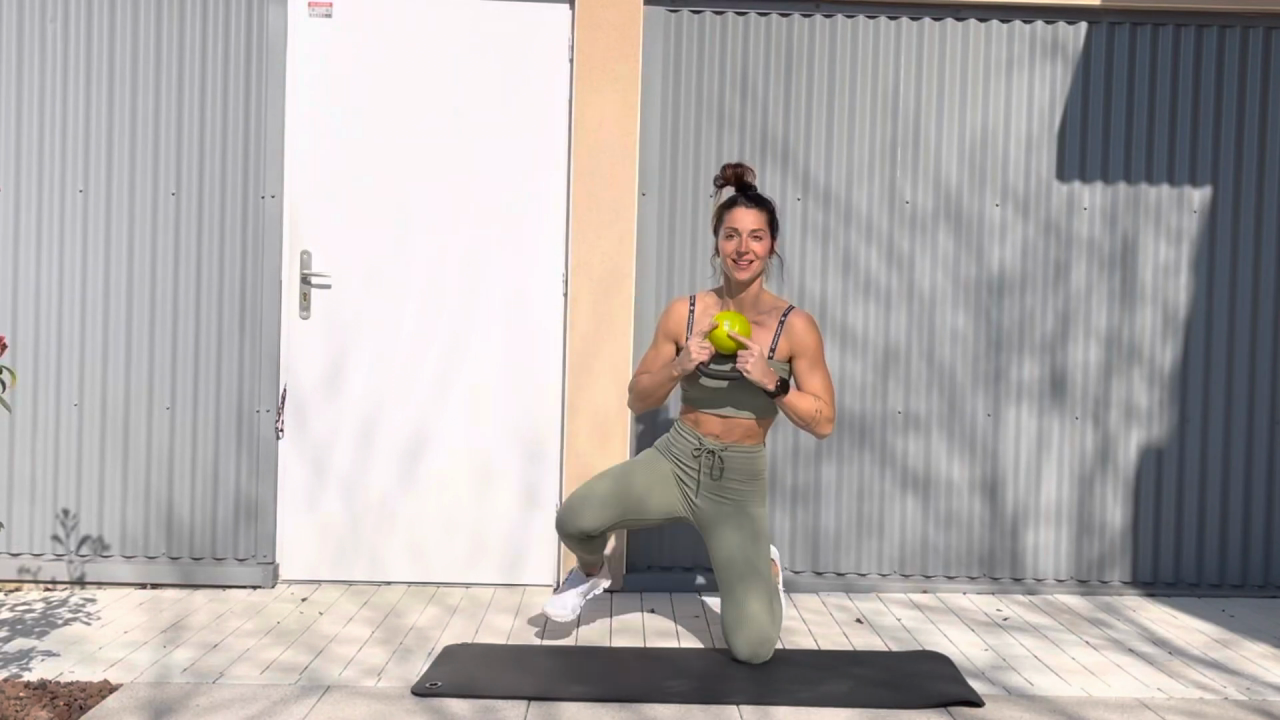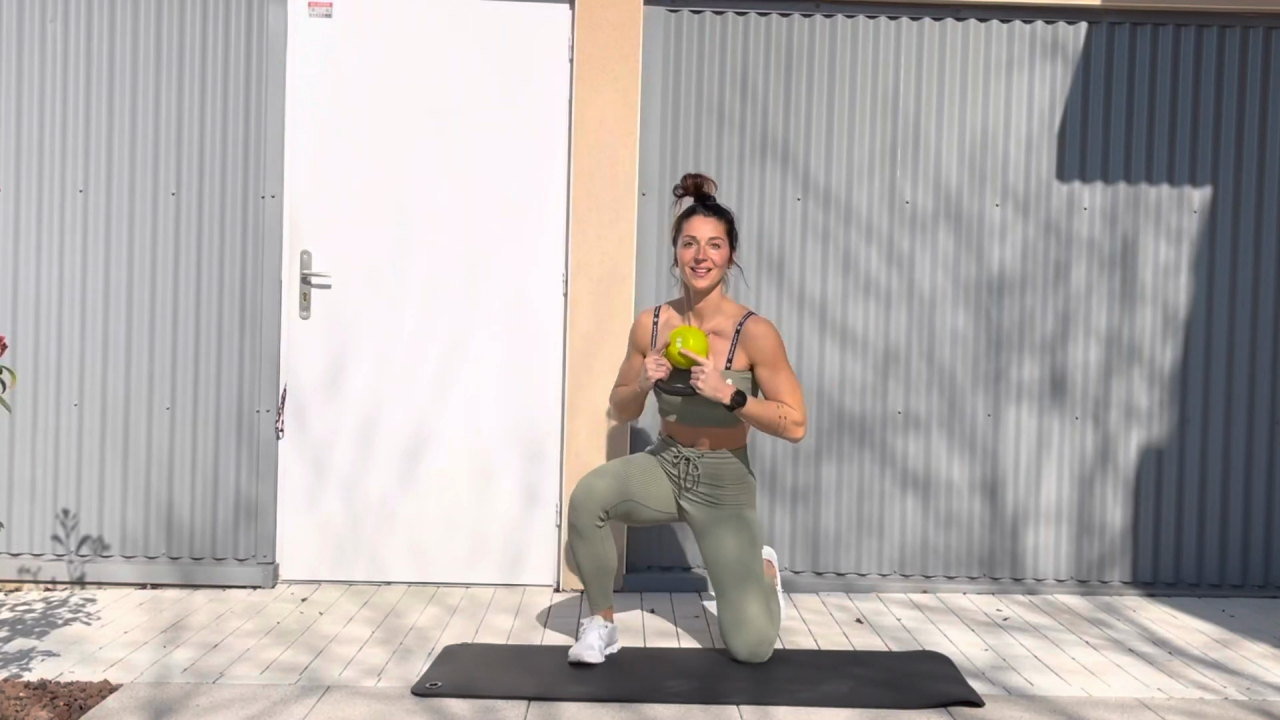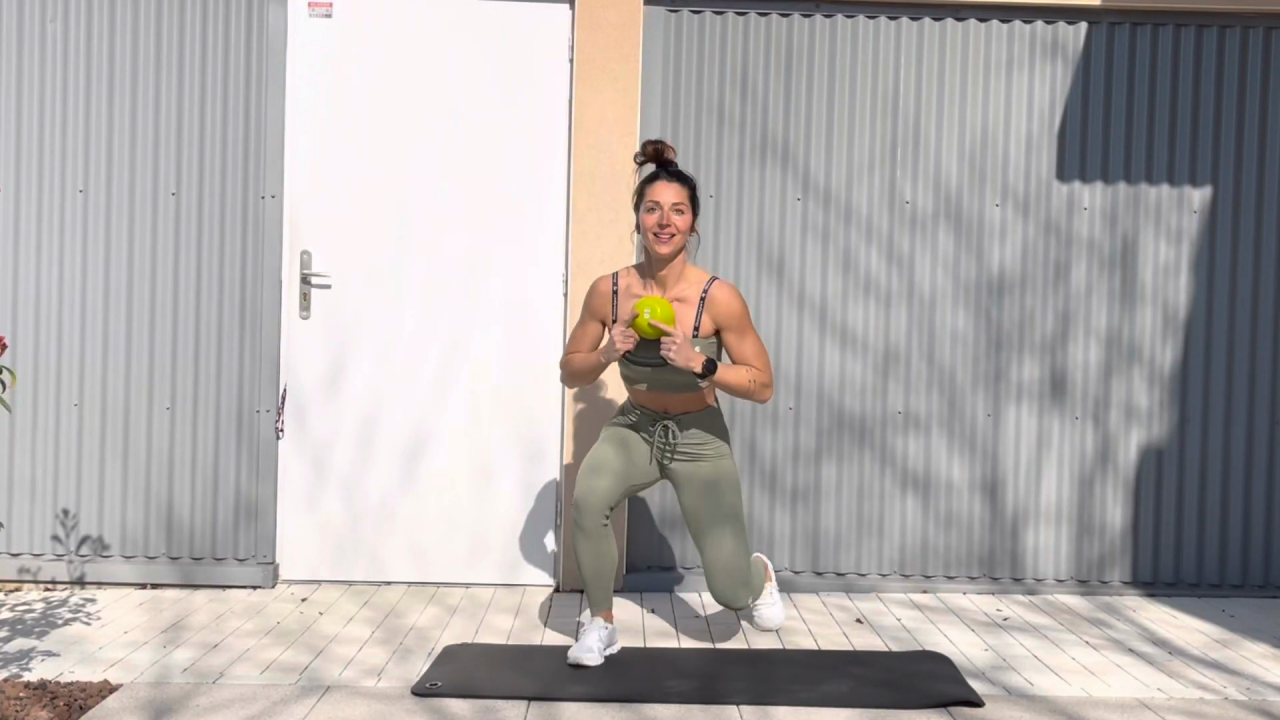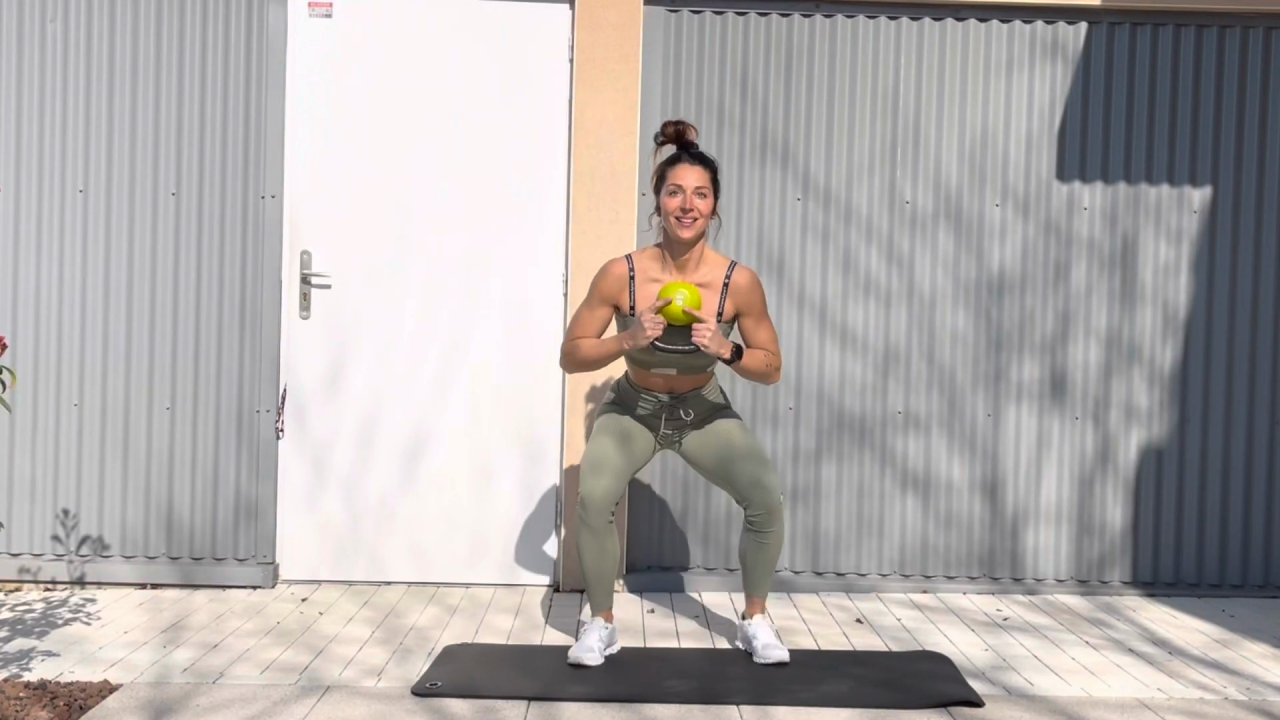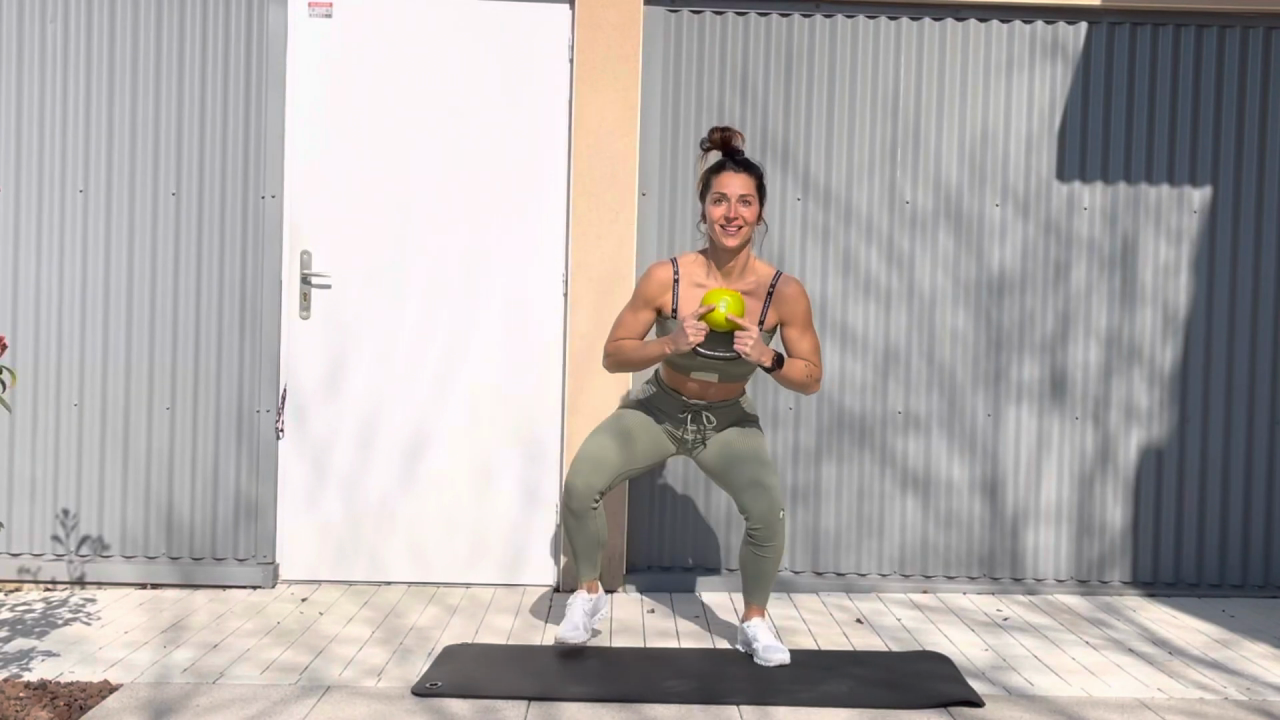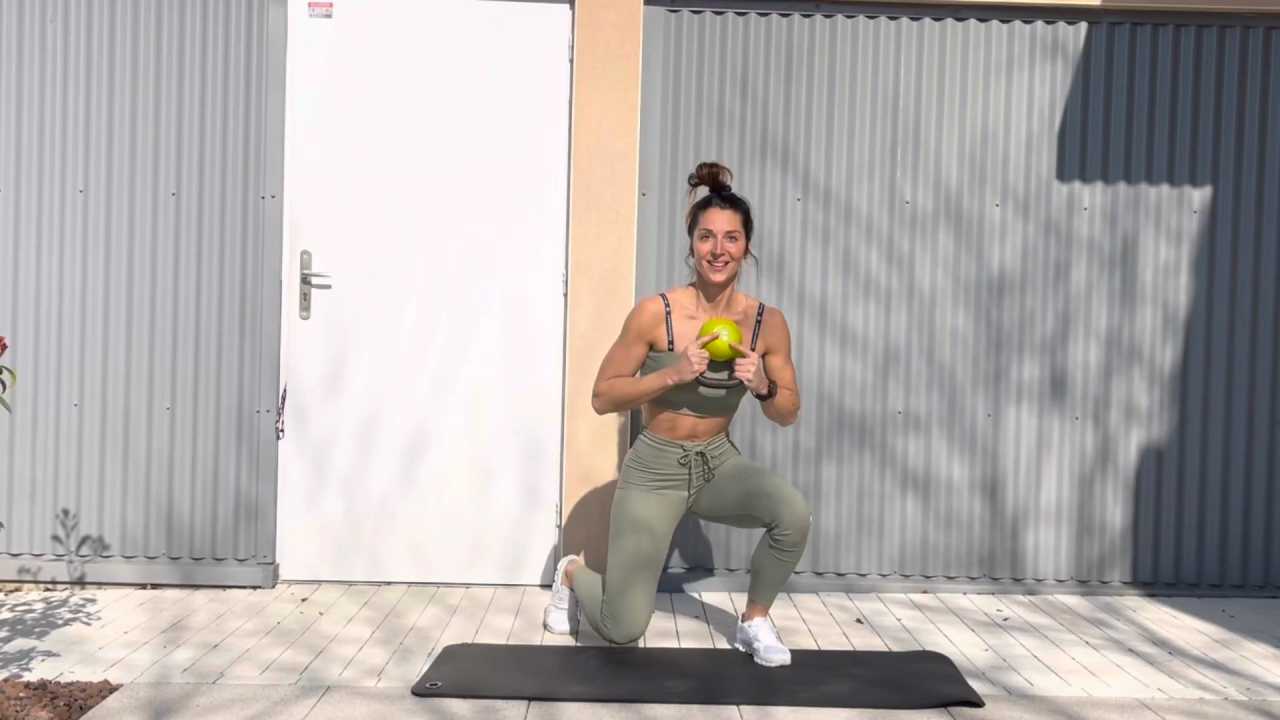
dt=0.3s
person 1, frame 1
left shoulder: (795, 326)
right shoulder: (682, 313)
left elbow: (823, 422)
right elbow: (638, 400)
left wrist: (772, 381)
right wrist: (678, 367)
left hip: (739, 481)
right hip: (674, 460)
left knee: (753, 648)
right knee: (576, 517)
left ankle: (765, 570)
right ankle: (590, 570)
person 1, frame 2
left shoulder: (754, 332)
right shoulder: (649, 324)
left elbow: (794, 425)
right elbow: (620, 410)
left wrist: (728, 394)
right wrist: (641, 383)
left hip: (725, 483)
right hip: (663, 467)
left knee: (752, 648)
right knee: (588, 497)
left ankle: (764, 573)
right ankle: (600, 622)
person 1, frame 3
left shoulder: (719, 297)
right shoulder: (607, 290)
left elbow: (762, 386)
right elbow: (570, 372)
left wrist: (701, 364)
right wrist: (607, 353)
left hip: (699, 432)
right hip: (634, 426)
left knee: (732, 592)
right knee: (588, 498)
left ankle: (758, 575)
right ankle: (601, 623)
person 1, frame 4
left shoulder: (739, 281)
right shoulder: (619, 274)
left elbow: (771, 368)
right elbow: (570, 357)
left wrist: (727, 350)
right wrist: (629, 340)
left hip: (703, 410)
right hip: (632, 406)
left knee: (766, 498)
right knee: (593, 497)
left ankle: (754, 618)
right ankle: (601, 624)
person 1, frame 5
left shoulder: (785, 291)
right shoulder: (663, 278)
left elbow: (811, 380)
right elbow: (613, 356)
left wrist: (767, 358)
right wrist: (671, 344)
left hip: (728, 421)
right hip: (658, 412)
left knee: (767, 511)
right knee: (581, 484)
left ankle: (754, 622)
right ankle: (588, 591)
person 1, frame 6
left shoulder: (767, 321)
right shoulder: (653, 312)
left elbow: (788, 413)
right elbow: (602, 397)
left wrist: (763, 385)
right wrist: (673, 373)
left hip: (719, 463)
right hip: (655, 468)
left knee: (795, 515)
right knee: (621, 627)
left ankle: (754, 621)
right ankle: (572, 576)
